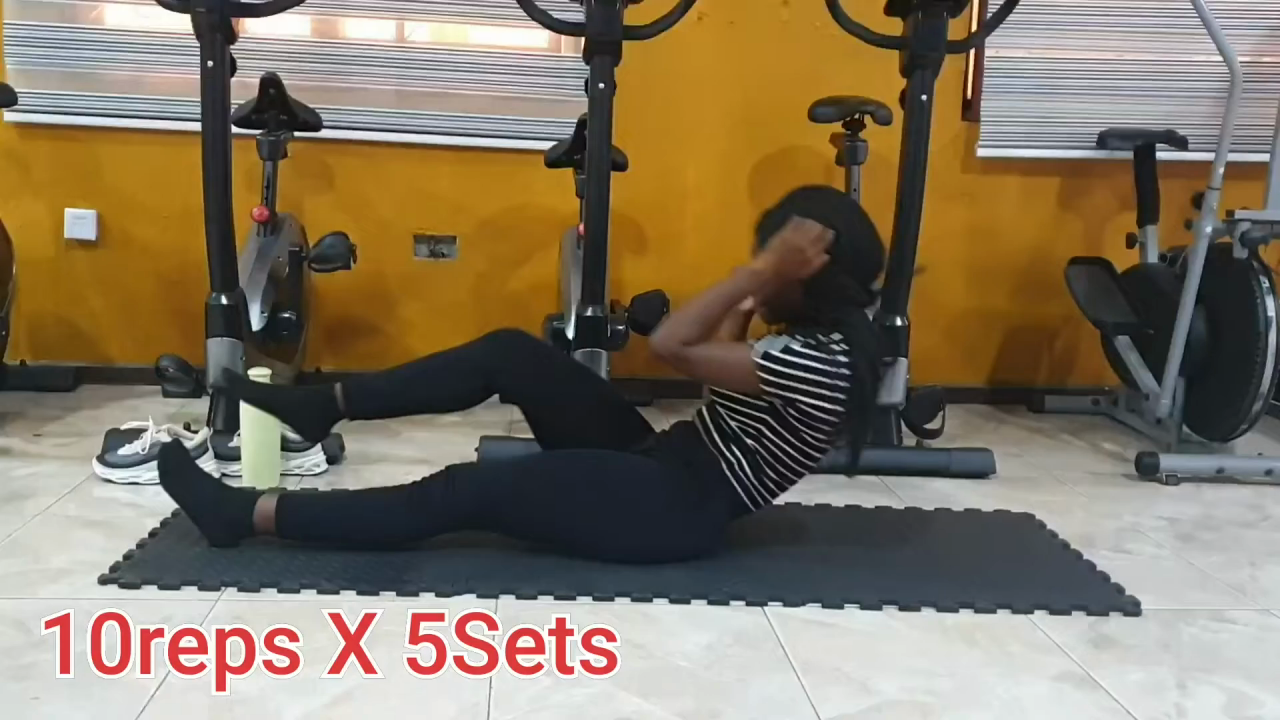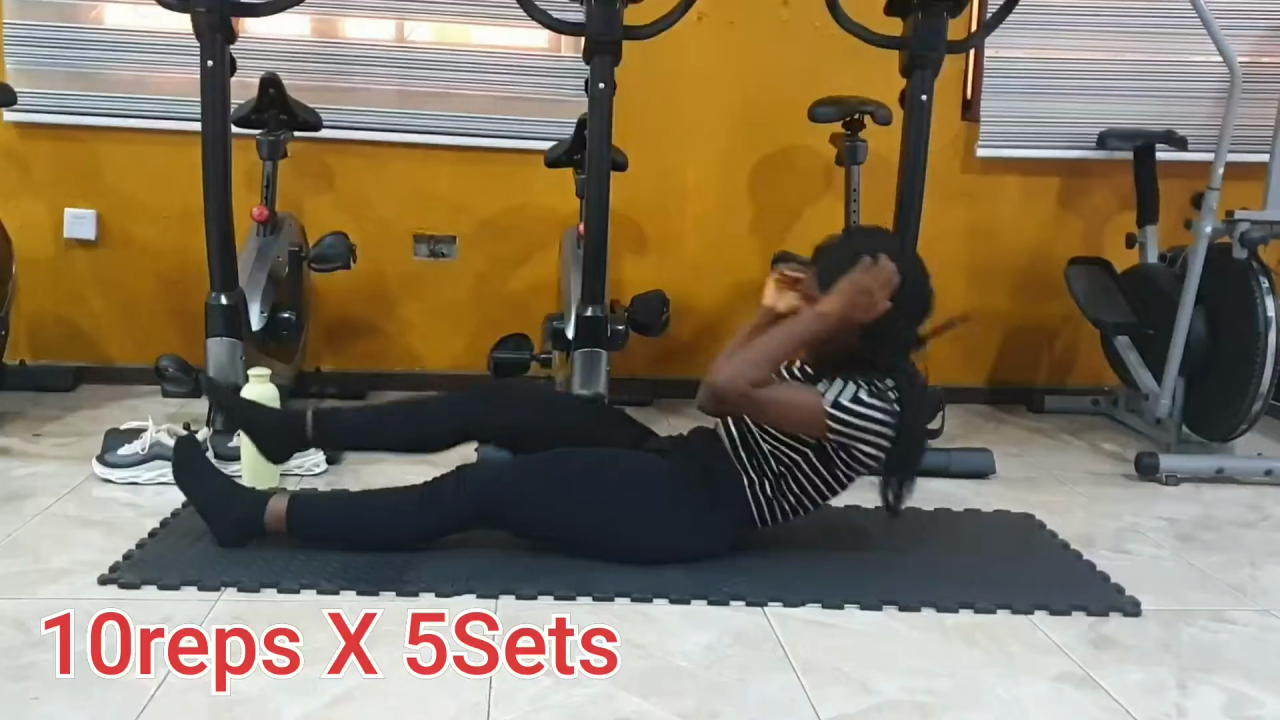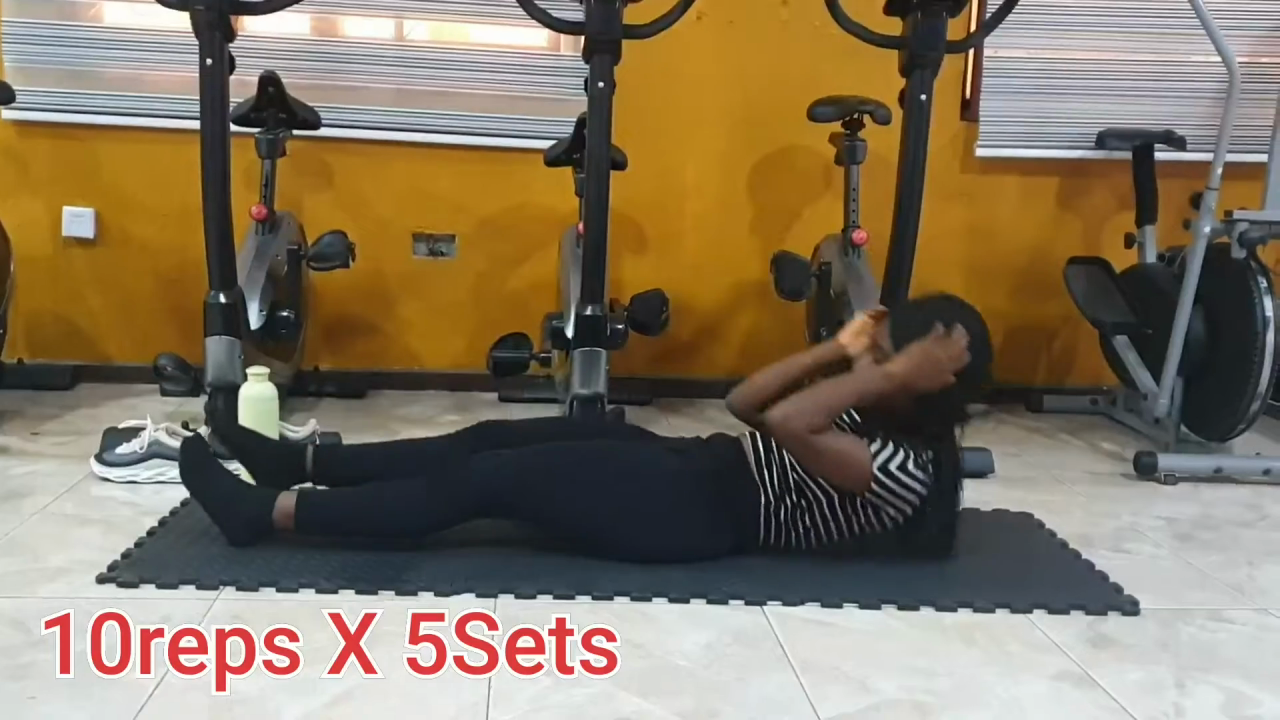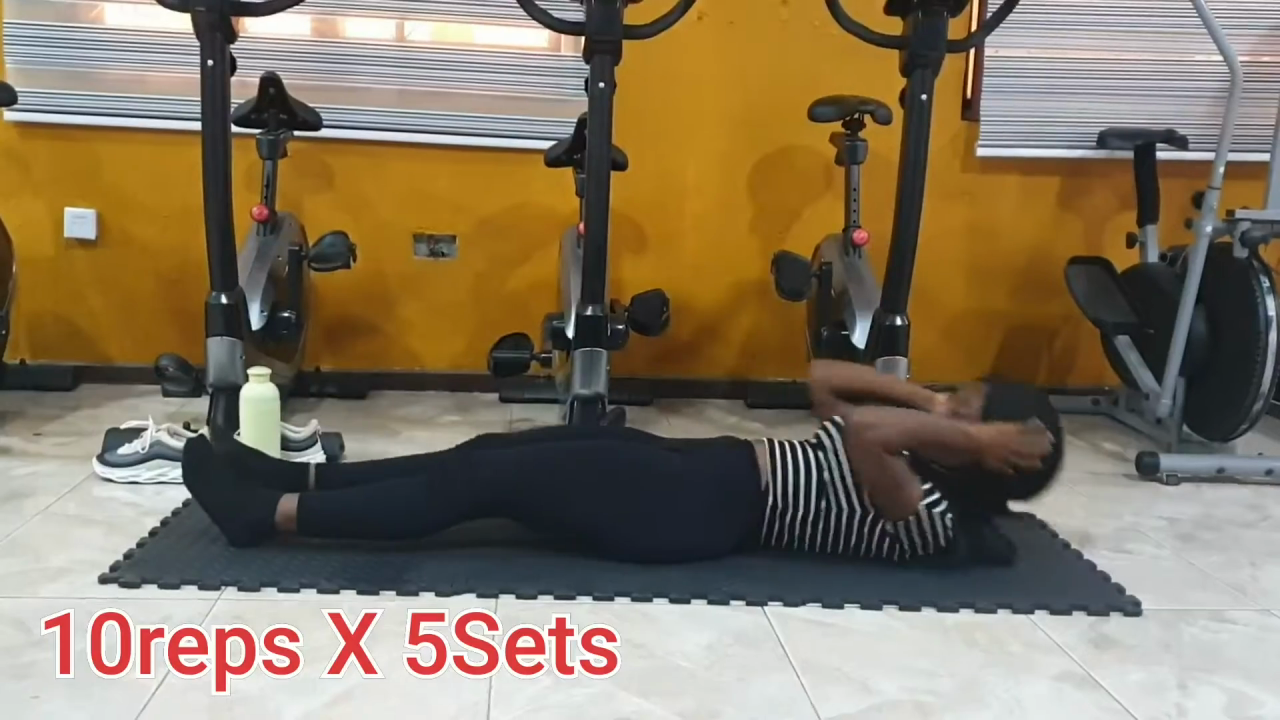
dt=0.2s
person 1, frame 1
left shoulder: (821, 365)
right shoulder: (809, 340)
left elbow: (670, 345)
right elbow: (704, 352)
left wrist: (758, 277)
right wrist: (746, 302)
left hip: (675, 510)
right hip: (655, 464)
left knee: (461, 495)
right knee: (510, 353)
left ankle: (248, 514)
right ankle: (321, 405)
person 1, frame 2
left shoulder: (868, 410)
right shoulder: (832, 368)
left elbow: (730, 388)
right elbow: (712, 396)
left wrist: (824, 316)
right wrist: (772, 313)
left hip: (691, 513)
right hip: (674, 469)
left knee: (475, 493)
right knee: (490, 404)
left ankle: (257, 516)
right ankle: (297, 428)
person 1, frame 3
left shoulder: (899, 476)
right shoulder: (866, 418)
left elbow: (784, 423)
right elbow: (744, 400)
left wrist: (888, 374)
right wrist: (843, 351)
left hip: (694, 513)
right hip: (691, 468)
left knee: (482, 485)
right knee: (483, 442)
left ankle: (268, 513)
right ankle: (297, 460)
person 1, frame 4
left shoulder: (925, 515)
right shoulder: (909, 457)
left elbow: (871, 433)
right elbow: (823, 376)
left wrist: (968, 437)
right wrist: (926, 402)
left hip: (698, 509)
right hip: (697, 466)
left knee: (481, 483)
right knee: (487, 452)
left ankle: (267, 515)
right ankle: (301, 478)
